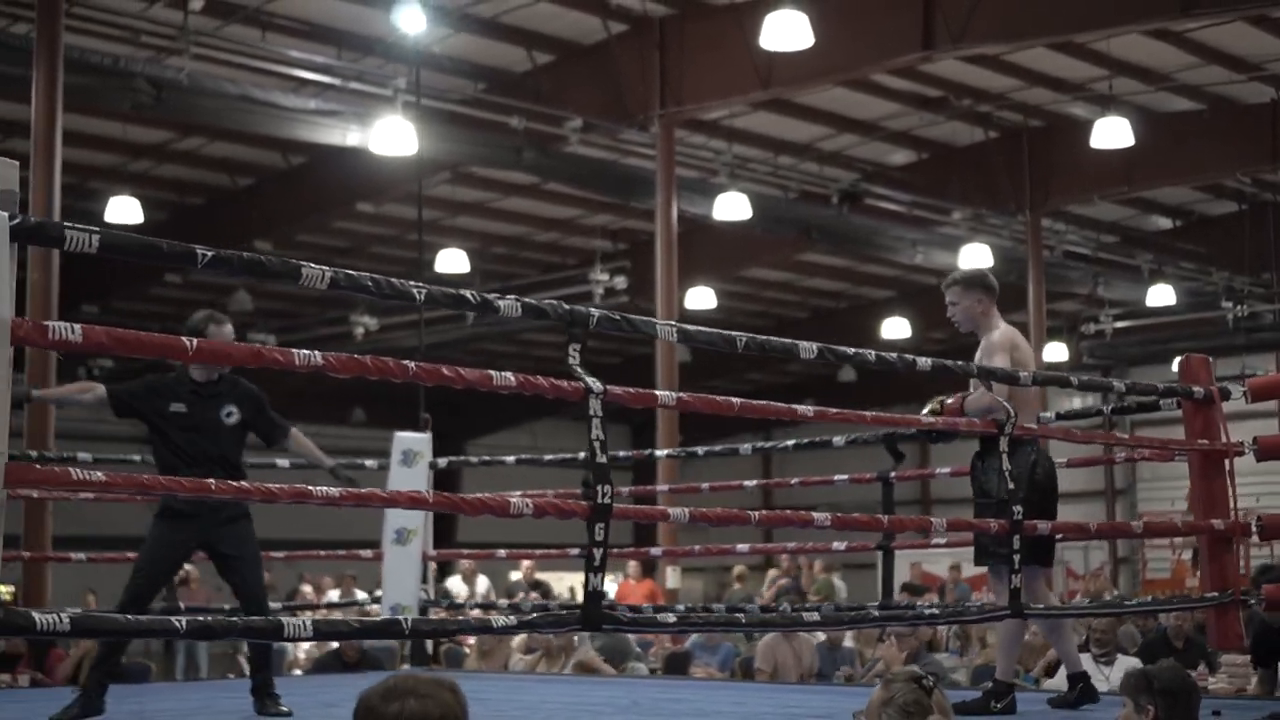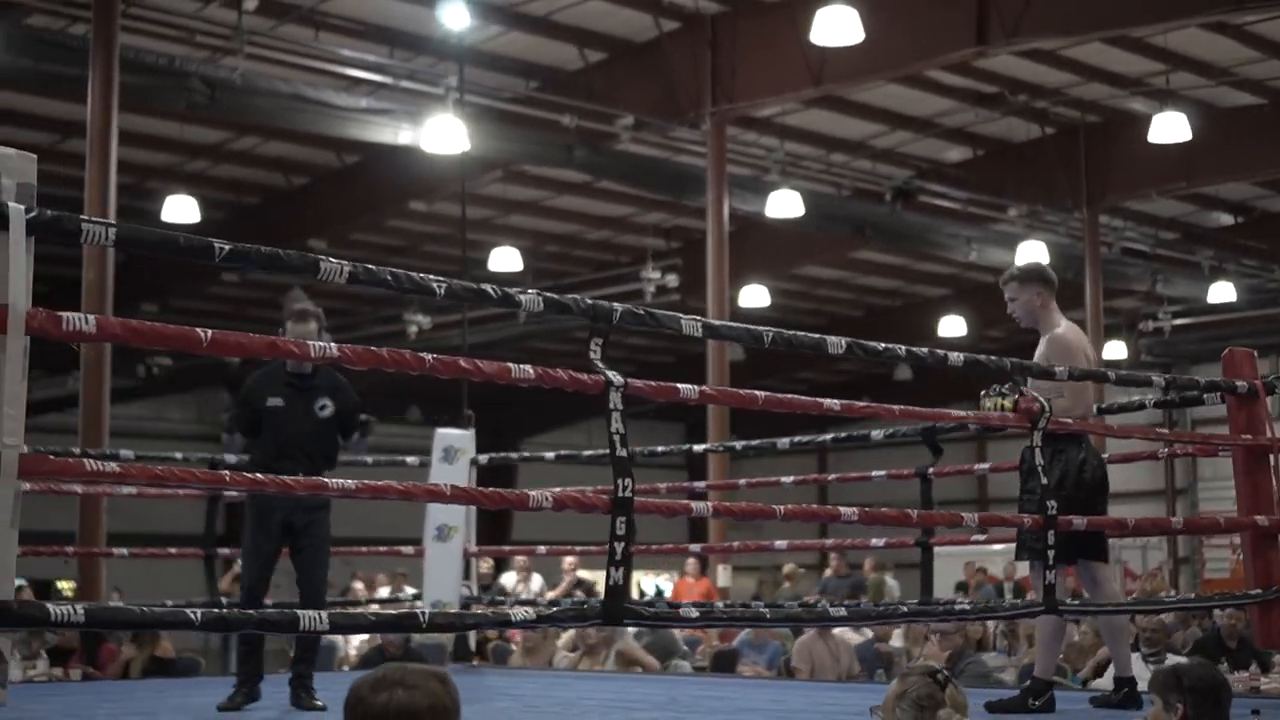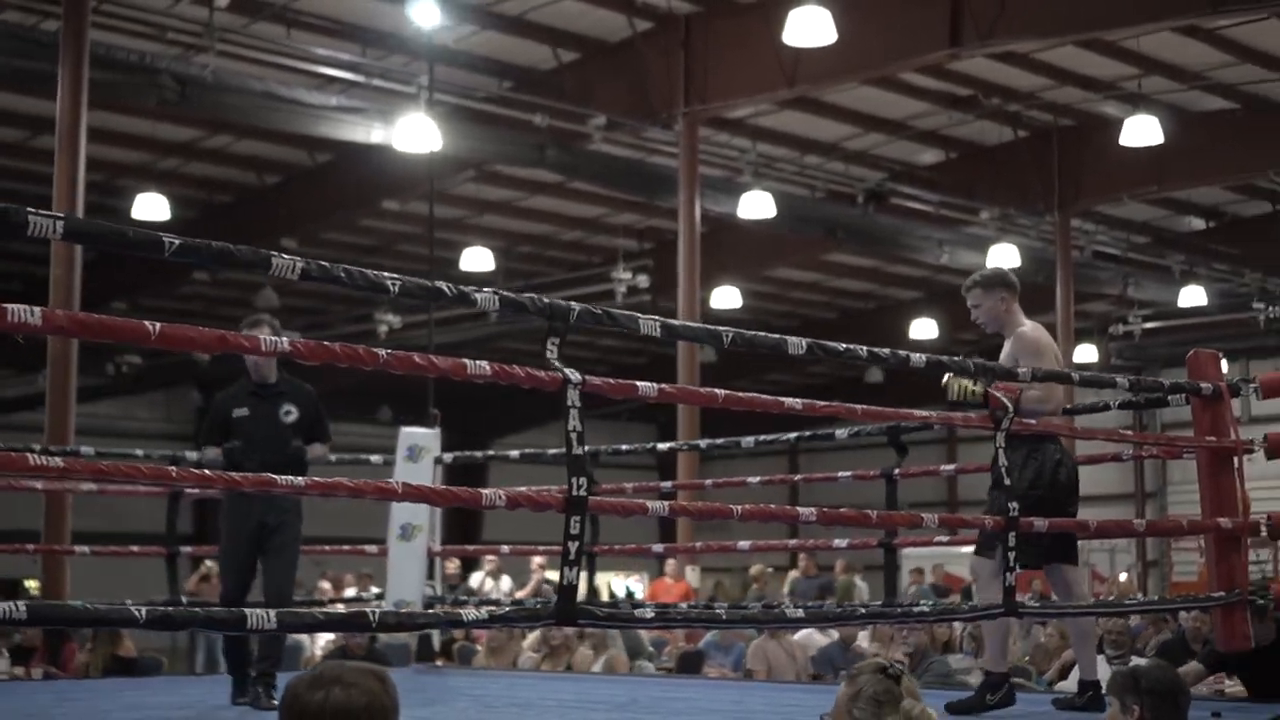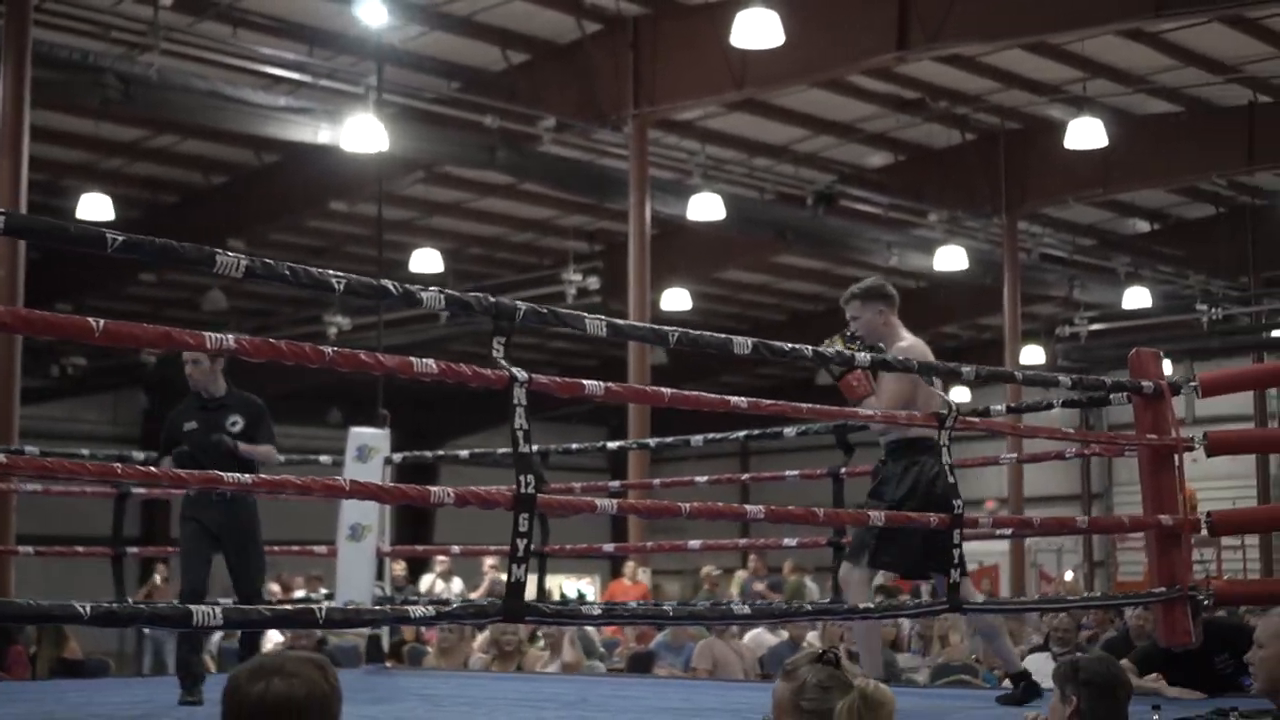
dt=0.4s
person 1, frame 1
left shoulder: (997, 340)
right shoulder: (1010, 341)
left elbow: (995, 401)
left wrist: (947, 409)
right wrist: (959, 408)
left hip: (1010, 464)
right hip: (1026, 463)
left knee: (1006, 578)
right knee: (1032, 580)
left ankle: (1001, 692)
right ankle: (1078, 680)
person 1, frame 2
left shoulder: (1060, 339)
right shoulder: (1061, 340)
left elbow: (1078, 406)
left wrist: (1019, 408)
right wrist: (1017, 402)
left hip: (1059, 460)
right hip: (1074, 460)
left knee: (1046, 574)
right knee: (1095, 574)
left ankle: (1040, 689)
right ankle: (1125, 684)
person 1, frame 3
left shoulder: (1026, 337)
right shoulder: (1026, 341)
left elbow: (1050, 401)
left wrist: (986, 393)
right wrist: (981, 393)
left hip: (1030, 461)
right hip: (1042, 461)
left knee: (986, 568)
right knee: (1065, 577)
left ankle: (996, 681)
right ankle: (1090, 687)
person 1, frame 4
left shoulder: (901, 352)
right shoulder: (910, 351)
left elbow: (883, 418)
left wrist: (847, 374)
right wrist: (854, 370)
left hip: (910, 471)
right hip: (923, 473)
left knee: (854, 574)
right knee: (956, 587)
right ankle: (1021, 678)
person 2, frame 1
left shoulder: (242, 394)
right shoulder: (161, 392)
left elbow: (286, 435)
right elbow: (91, 393)
left wrist: (331, 467)
right wrist: (30, 395)
left hip: (228, 512)
right hip: (177, 511)
left knee: (256, 601)
right knee: (133, 600)
person 2, frame 2
left shoulder: (337, 387)
right shoulder: (260, 384)
left elbow: (349, 441)
right elbow: (240, 438)
left wrist: (361, 431)
right wrist: (235, 440)
left hip: (312, 498)
right hip: (266, 495)
left knee: (313, 593)
right knee: (252, 588)
left ankle: (302, 683)
right ankle: (247, 682)
person 2, frame 3
left shoulder: (303, 396)
right shoulder: (227, 399)
left elbow: (324, 448)
right elbow: (207, 452)
left wrist: (303, 452)
right wrist: (225, 456)
left hip: (284, 503)
right hip: (240, 502)
left knee: (279, 593)
right knee: (233, 594)
left ankle: (265, 683)
right ankle: (241, 680)
person 2, frame 4
left shoulder: (250, 406)
right shoulder: (180, 414)
left elbow: (270, 455)
right elbow: (165, 466)
left wrist: (236, 447)
right wrist: (177, 462)
left hip: (238, 507)
right hip: (197, 508)
left knee: (251, 595)
right knee: (192, 591)
right ankle: (191, 682)
